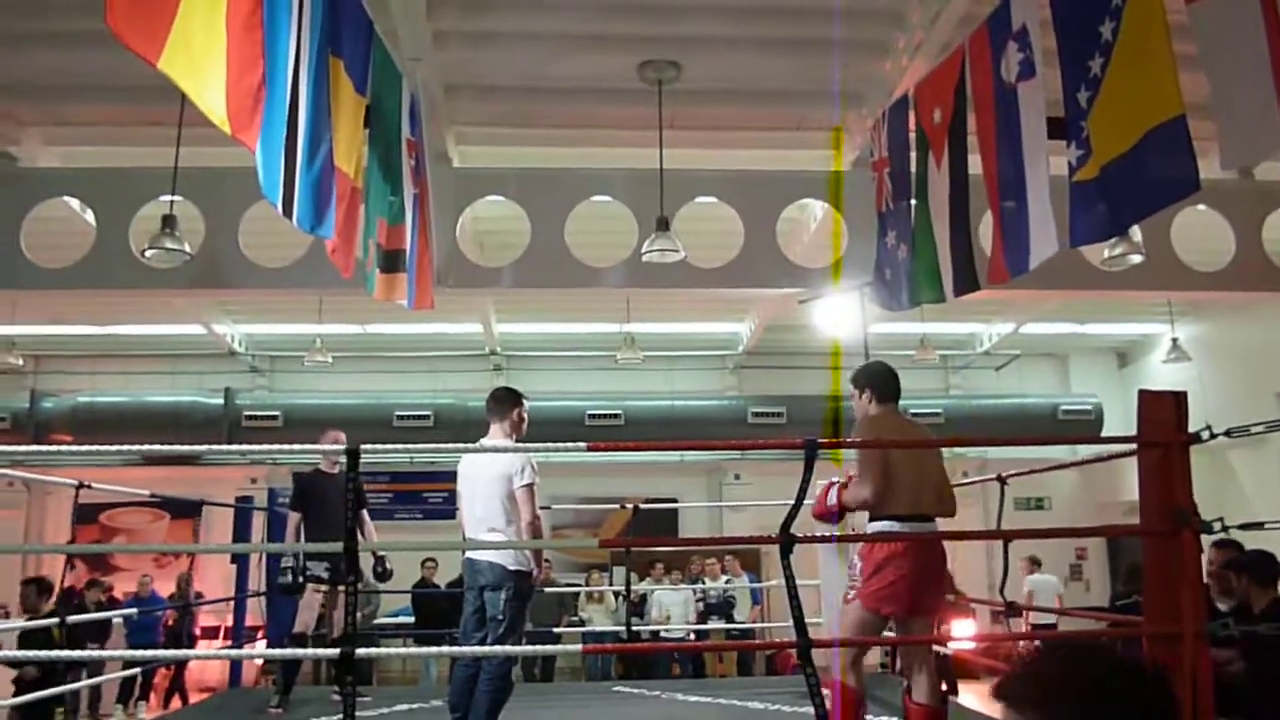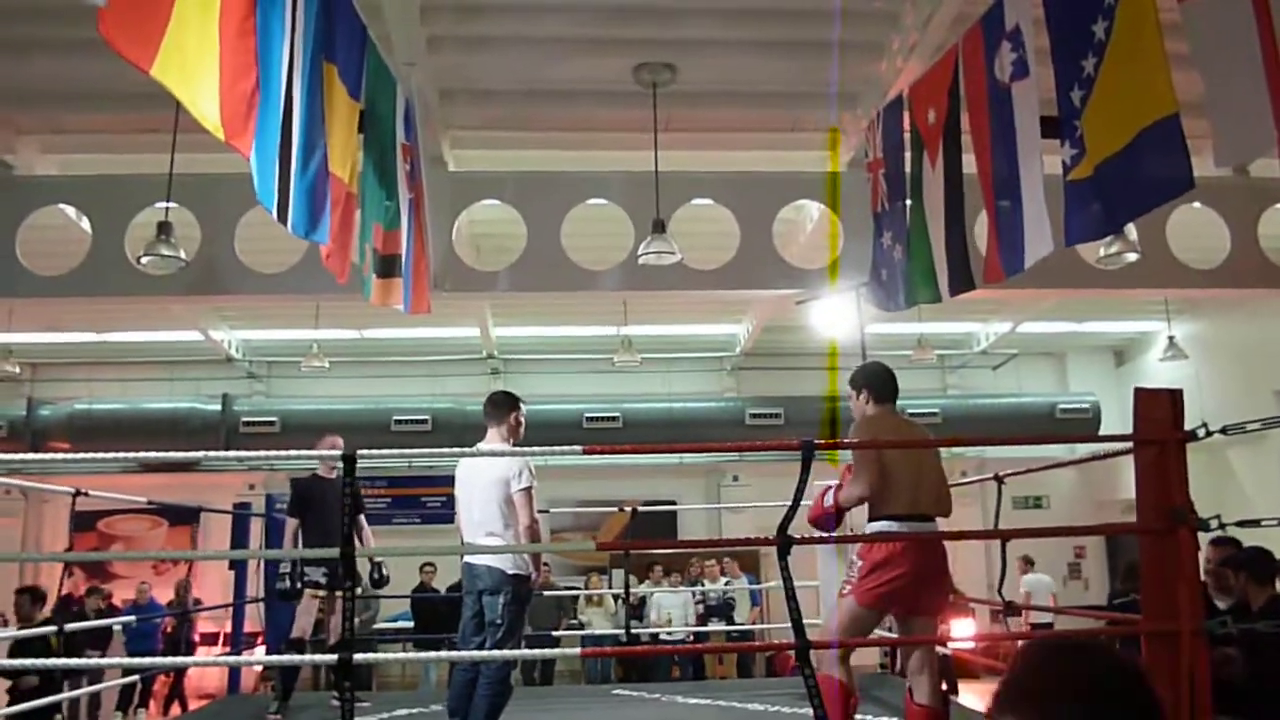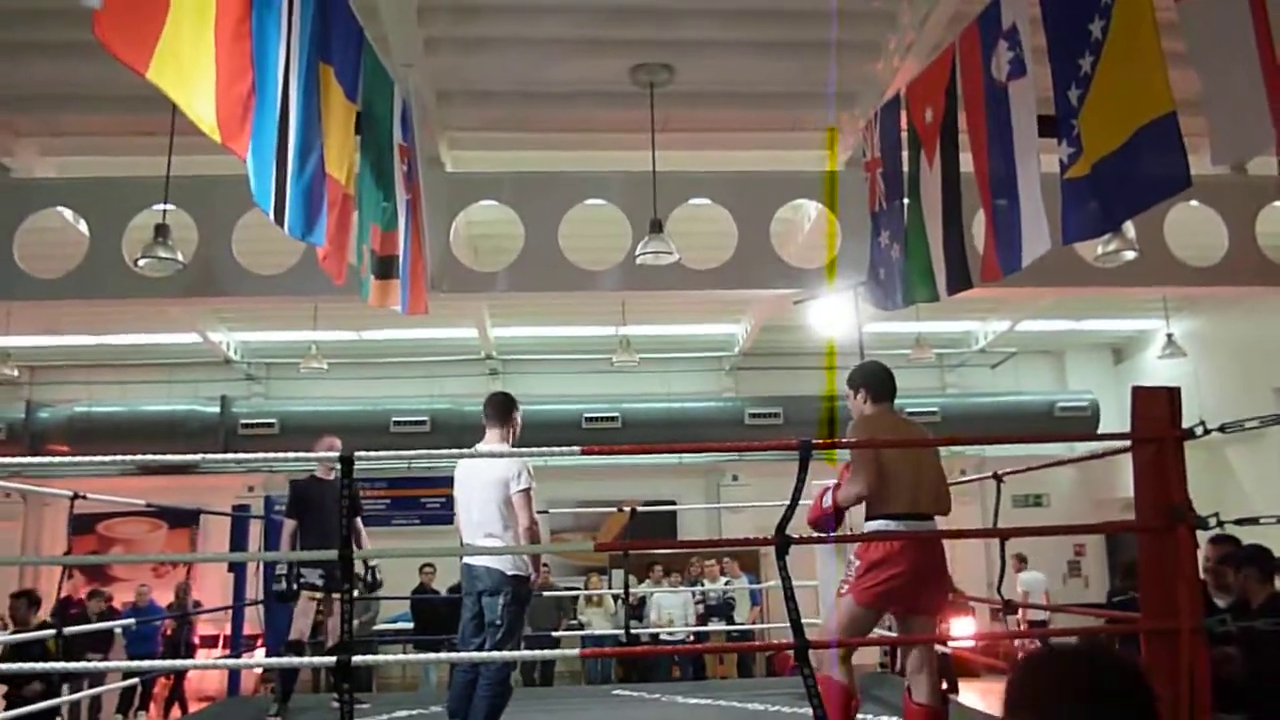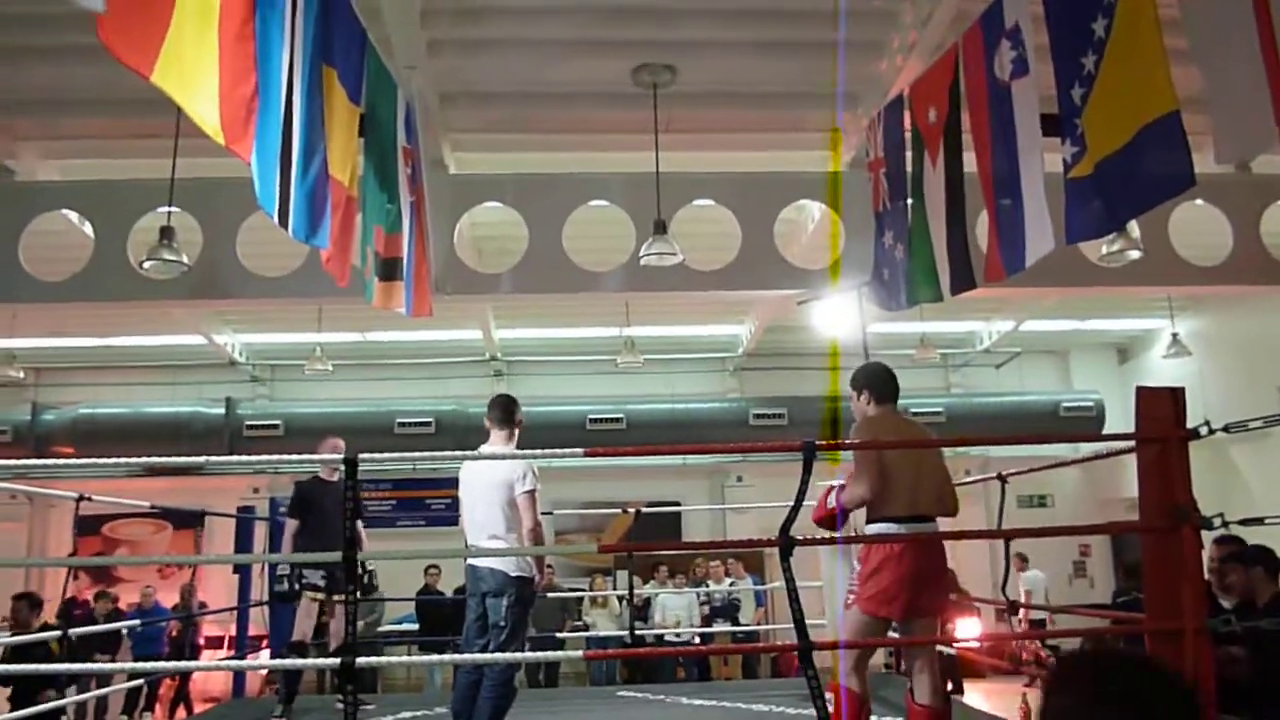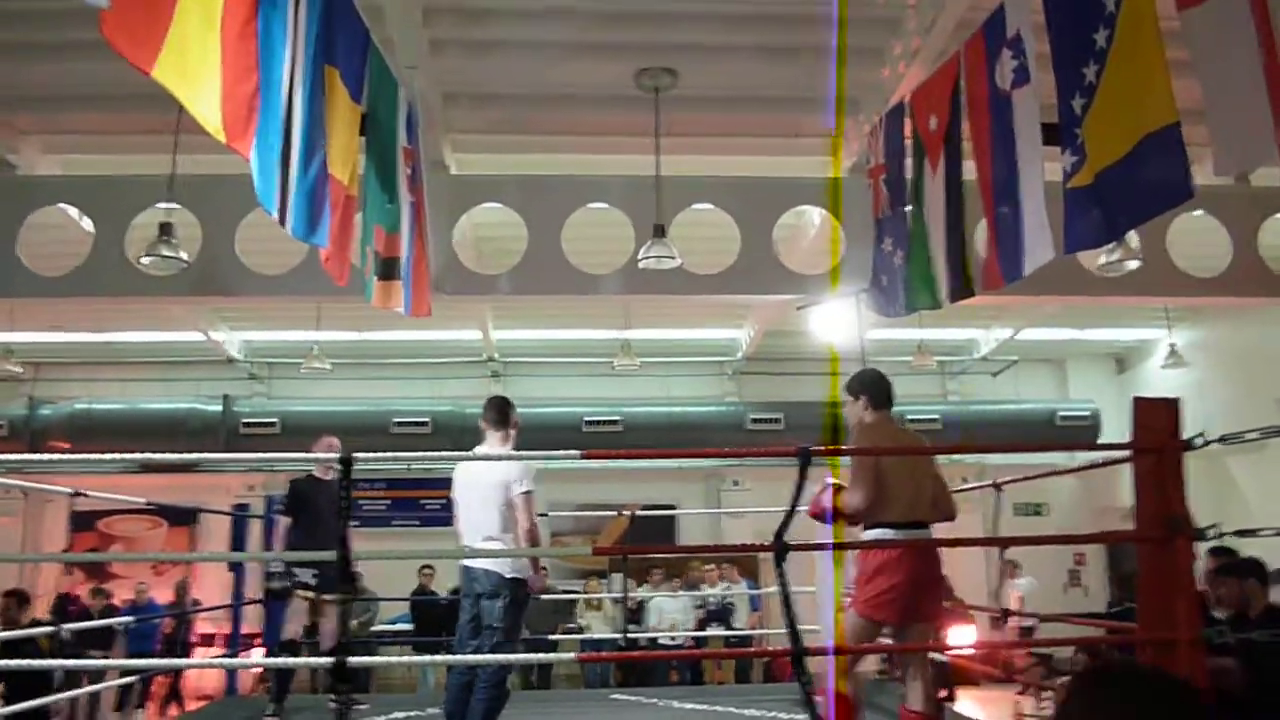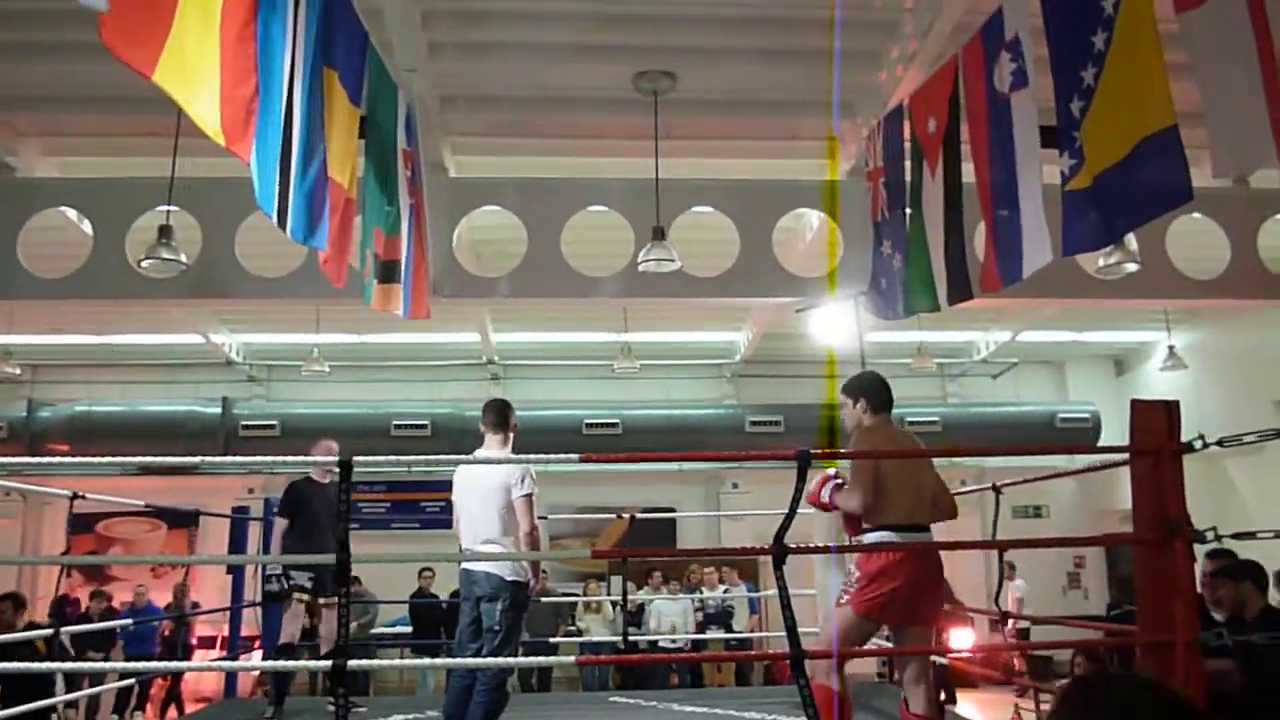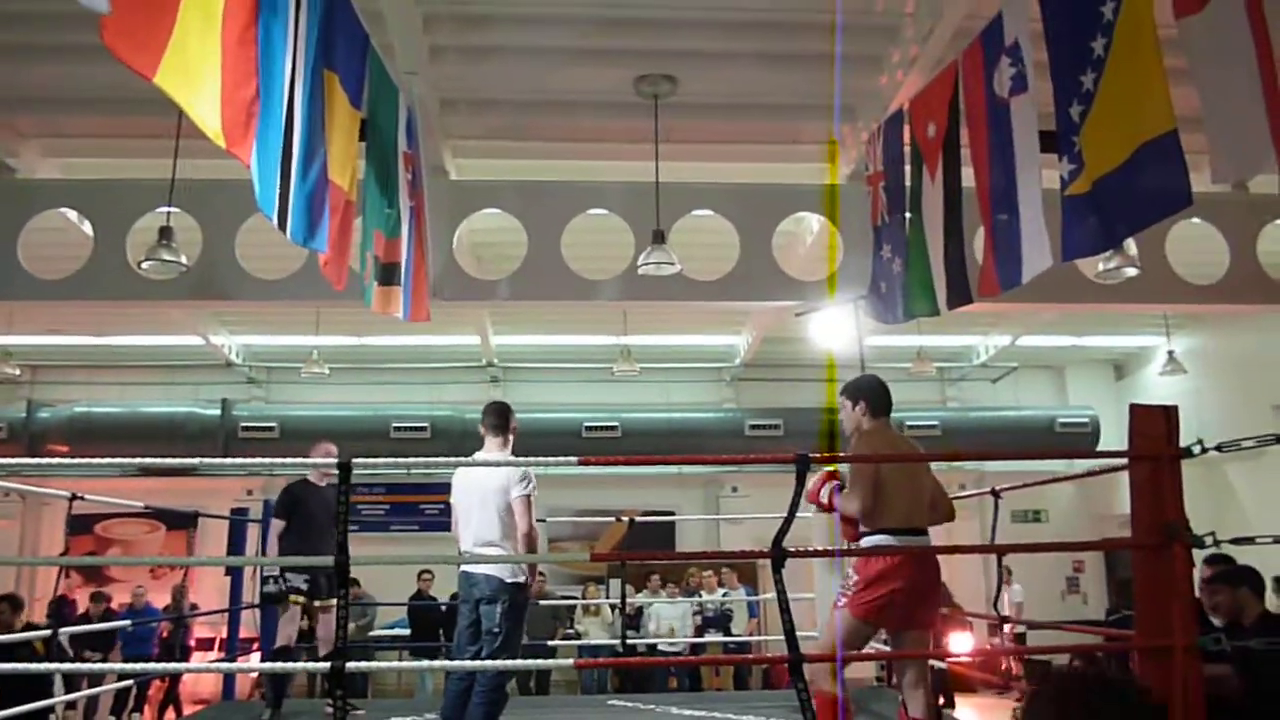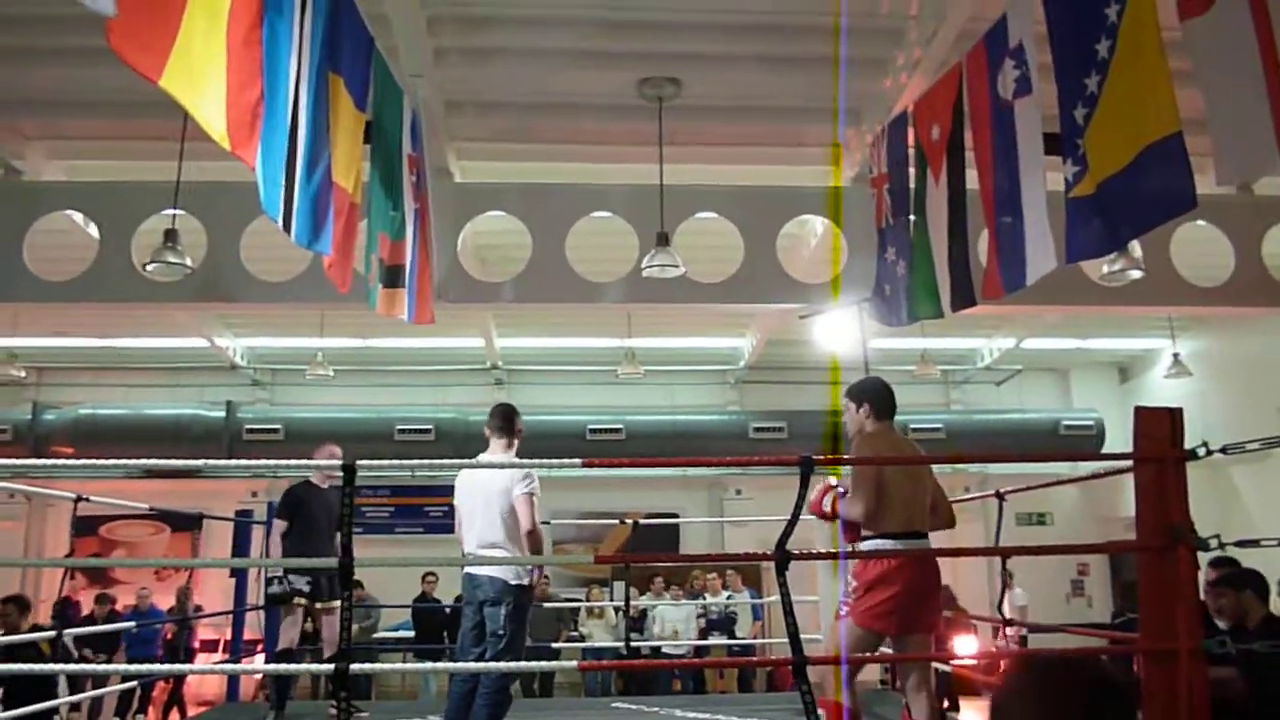
dt=0.1s
person 1, frame 1
left shoulder: (871, 425)
right shoulder: (923, 435)
left elbow: (869, 491)
right elbow: (947, 505)
left wrist: (836, 496)
left hip: (889, 548)
right hip: (927, 548)
left knee: (844, 656)
right knee: (919, 663)
person 1, frame 2
left shoulder: (867, 427)
right shoulder: (922, 436)
left elbow: (864, 487)
right elbow: (943, 505)
left wrist: (833, 500)
left hip: (891, 548)
right hip: (928, 549)
left knee: (831, 651)
right knee: (921, 664)
person 1, frame 3
left shoulder: (865, 426)
right shoulder: (921, 435)
left elbow: (861, 486)
right elbow: (942, 503)
left wrist: (832, 500)
left hip: (888, 547)
right hip: (926, 547)
left knee: (830, 651)
right knee: (920, 663)
person 1, frame 4
left shoulder: (869, 427)
right shoulder: (924, 435)
left elbow: (864, 489)
right elbow: (949, 504)
left wrist: (836, 500)
left hip: (890, 549)
right hip: (928, 549)
left knee: (849, 663)
right knee: (923, 664)
person 1, frame 5
left shoulder: (866, 433)
right shoulder: (917, 443)
left elbow: (861, 497)
right elbow: (946, 509)
left wrist: (831, 500)
left hip: (887, 555)
right hip: (923, 555)
right knee: (916, 671)
person 1, frame 6
left shoulder: (866, 436)
right shoulder: (913, 445)
left elbow: (860, 501)
right elbow: (947, 508)
left wrist: (828, 493)
left hip: (887, 559)
right hip: (923, 559)
left knee: (823, 661)
right knee: (916, 675)
person 1, frame 7
left shoulder: (866, 440)
right shoulder: (911, 449)
left elbow: (859, 505)
right elbow: (945, 511)
left wrist: (827, 494)
left hip: (885, 563)
right hip: (920, 562)
left knee: (823, 665)
right knee: (914, 680)
person 1, frame 8
left shoulder: (866, 443)
right shoulder: (913, 451)
left elbow: (861, 509)
right elbow: (945, 516)
left wrist: (833, 503)
left hip: (885, 567)
right hip: (921, 566)
left knee: (831, 675)
right knee: (917, 684)
person 2, frame 1
left shoulder: (467, 458)
right shoulder: (517, 458)
right elbow: (529, 520)
right wrist: (538, 562)
left hip: (474, 562)
right hip: (508, 565)
left knee: (470, 648)
right knee: (498, 654)
person 2, frame 2
left shoulder: (465, 463)
right shoulder: (515, 462)
right elbow: (528, 523)
right wrist: (536, 566)
left hip: (472, 566)
right hip: (506, 569)
left knee: (469, 653)
right knee: (497, 658)
person 2, frame 3
left shoulder: (463, 464)
right shoulder: (514, 463)
right elbow: (527, 525)
right wrist: (536, 567)
left hip: (471, 567)
right hip: (506, 570)
left knee: (469, 654)
right knee: (497, 659)
person 2, frame 4
left shoulder: (468, 465)
right shoulder: (520, 464)
right elbow: (531, 526)
right wrist: (540, 569)
left hip: (476, 569)
right hip: (510, 571)
left knee: (473, 654)
right knee: (501, 661)
person 2, frame 5
left shoulder: (463, 466)
right shoulder: (516, 465)
right elbow: (526, 527)
right wrist: (535, 571)
left hip: (470, 569)
right hip: (505, 572)
left knee: (466, 656)
right knee: (494, 661)
person 2, frame 6
left shoulder: (463, 469)
right shoulder: (517, 469)
right elbow: (527, 530)
right wrist: (535, 572)
left hip: (470, 572)
right hip: (505, 575)
left knee: (466, 658)
right knee: (494, 664)
person 2, frame 7
left shoulder: (462, 472)
right shoulder: (516, 471)
right elbow: (525, 530)
right wrist: (531, 572)
left hip: (469, 574)
right hip: (504, 577)
left knee: (464, 661)
right knee: (493, 666)
person 2, frame 8
left shoulder: (466, 473)
right shoulder: (519, 472)
right elbow: (529, 526)
right wrist: (538, 563)
left hip: (473, 576)
right hip: (507, 579)
left knee: (468, 663)
right knee: (497, 669)
person 3, frame 1
left shoulder: (351, 482)
right shoulder: (306, 481)
left elbow: (364, 520)
right elbow: (292, 525)
left wrist: (379, 554)
right wrist: (288, 563)
left hip: (346, 561)
right hip: (317, 561)
left knee: (341, 627)
right knee: (303, 625)
left ankle: (342, 685)
right ankle: (282, 691)
person 3, frame 2
right shoulder: (304, 486)
left elbow: (361, 526)
right elbow: (291, 530)
left wrist: (376, 560)
right wrist: (286, 568)
left hip: (343, 567)
right hip: (314, 566)
left knee: (340, 633)
right knee: (301, 631)
left ankle: (342, 691)
right ankle: (281, 697)
person 3, frame 3
right shoulder: (302, 488)
left elbow: (358, 529)
right elbow: (288, 532)
left wrist: (370, 564)
right wrist: (282, 570)
left hip: (340, 568)
right hip: (311, 568)
left knee: (338, 634)
right knee: (299, 633)
left ankle: (341, 692)
person 3, frame 4
left shoulder: (349, 490)
right shoulder: (306, 489)
left elbow: (358, 531)
right elbow: (290, 532)
left wrist: (368, 567)
right wrist: (284, 571)
left hip: (342, 570)
right hip: (313, 569)
left knee: (340, 635)
right knee: (302, 634)
left ankle: (346, 693)
person 3, frame 5
left shoulder: (342, 489)
right shoulder: (300, 487)
right elbow: (283, 529)
right wrist: (277, 567)
left hip: (334, 569)
right hip: (304, 567)
left knee: (332, 635)
right knee: (293, 633)
left ankle: (338, 692)
person 3, frame 6
left shoulder: (338, 493)
right shoulder: (297, 489)
right elbow: (279, 532)
right wrist: (274, 571)
left hip: (330, 572)
right hip: (299, 570)
left knee: (331, 638)
right knee: (290, 636)
left ankle: (337, 695)
right ankle: (275, 703)
person 3, frame 7
left shoulder: (335, 496)
right shoulder: (293, 491)
right elbow: (275, 533)
left wrist: (340, 574)
right wrist: (271, 572)
left hip: (326, 574)
right hip: (296, 572)
left knee: (329, 640)
right knee: (287, 638)
left ankle: (335, 697)
person 3, frame 8
left shoulder: (337, 499)
right shoulder: (296, 493)
right elbow: (276, 534)
right wrist: (275, 574)
left hip: (327, 576)
right hip: (297, 574)
left knee: (334, 641)
right knee: (289, 641)
